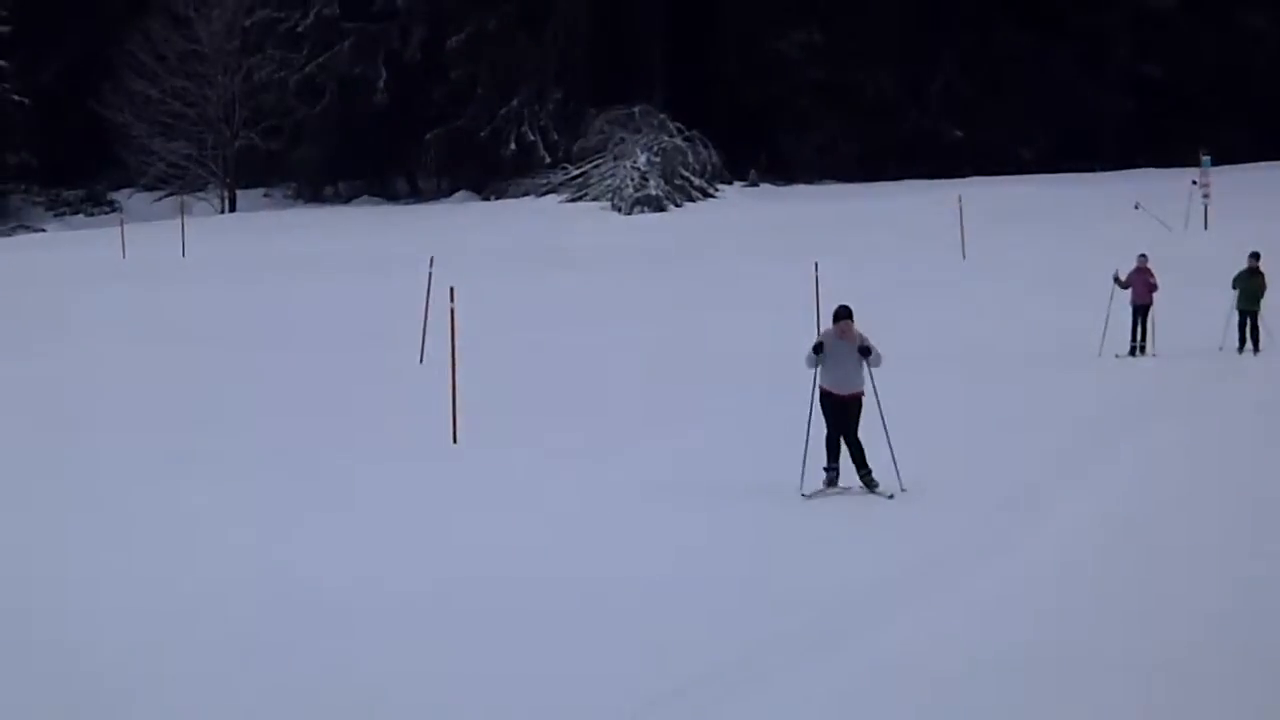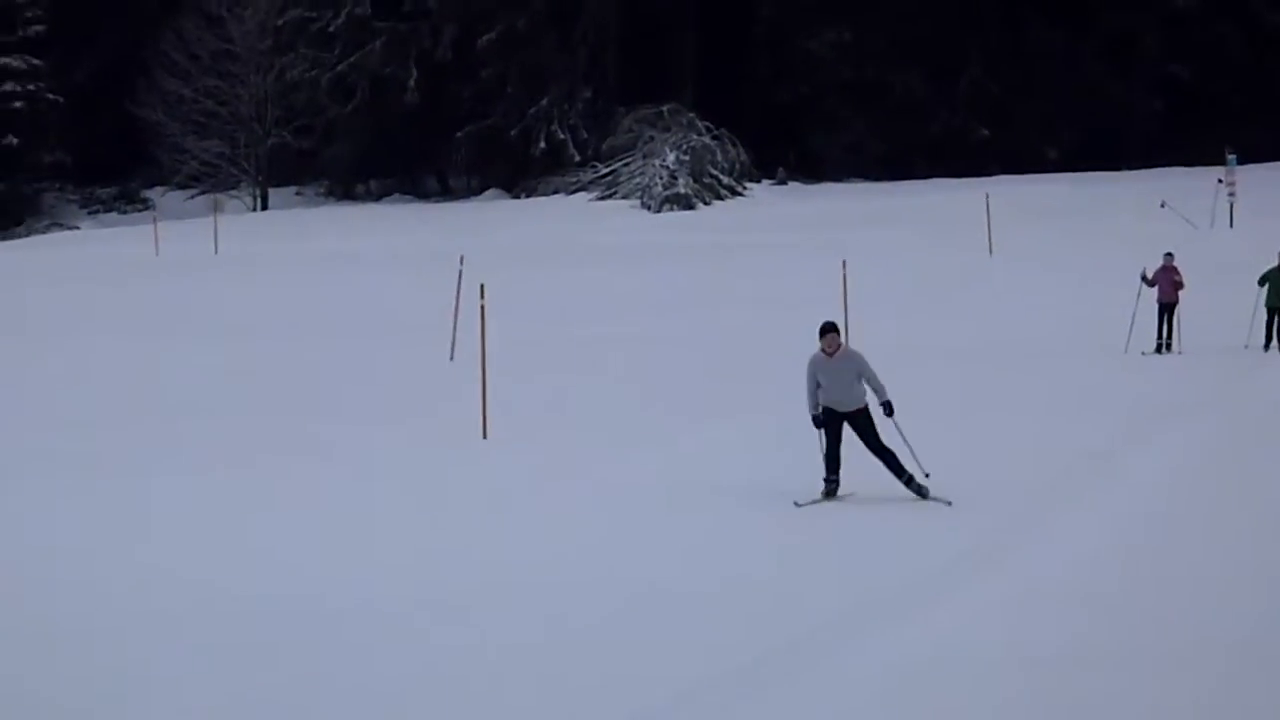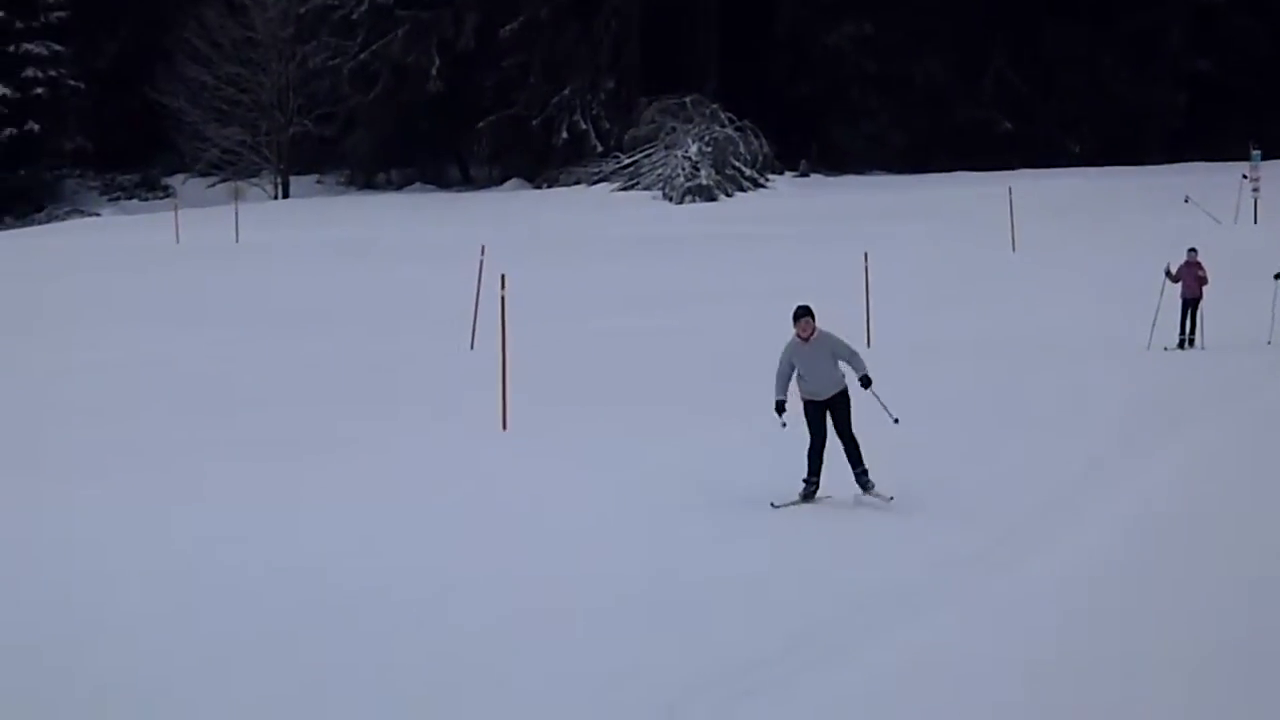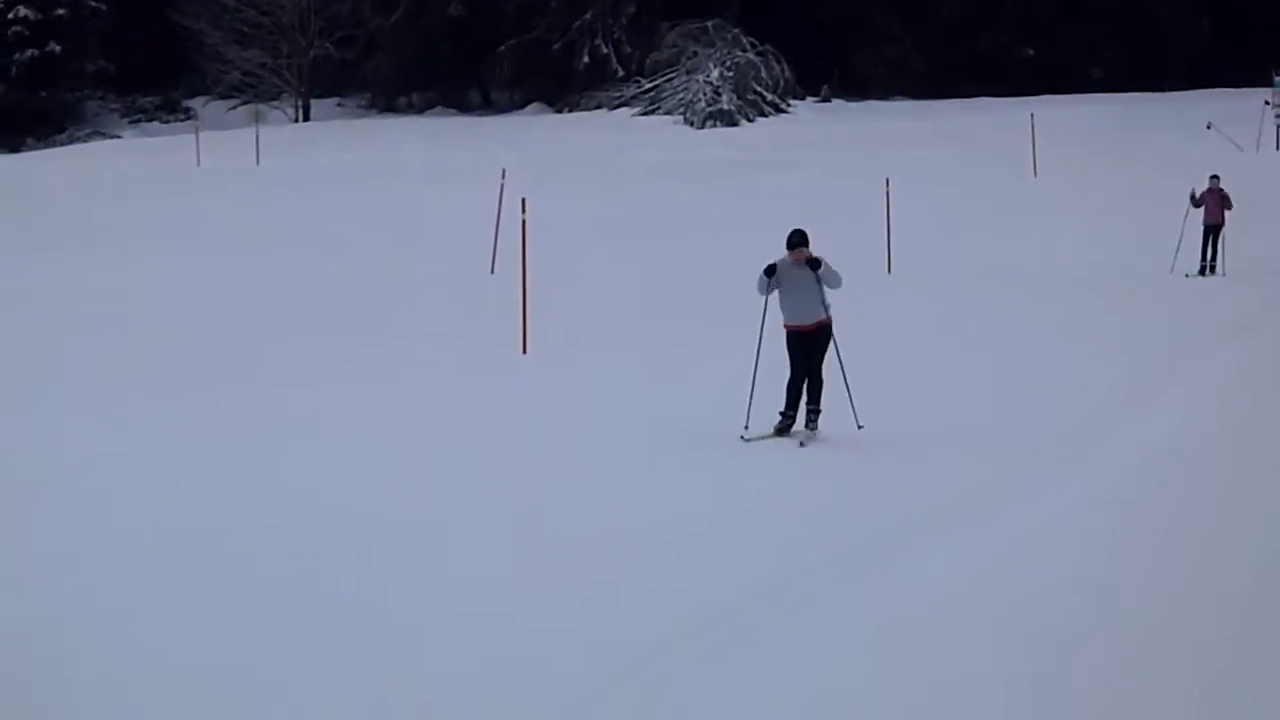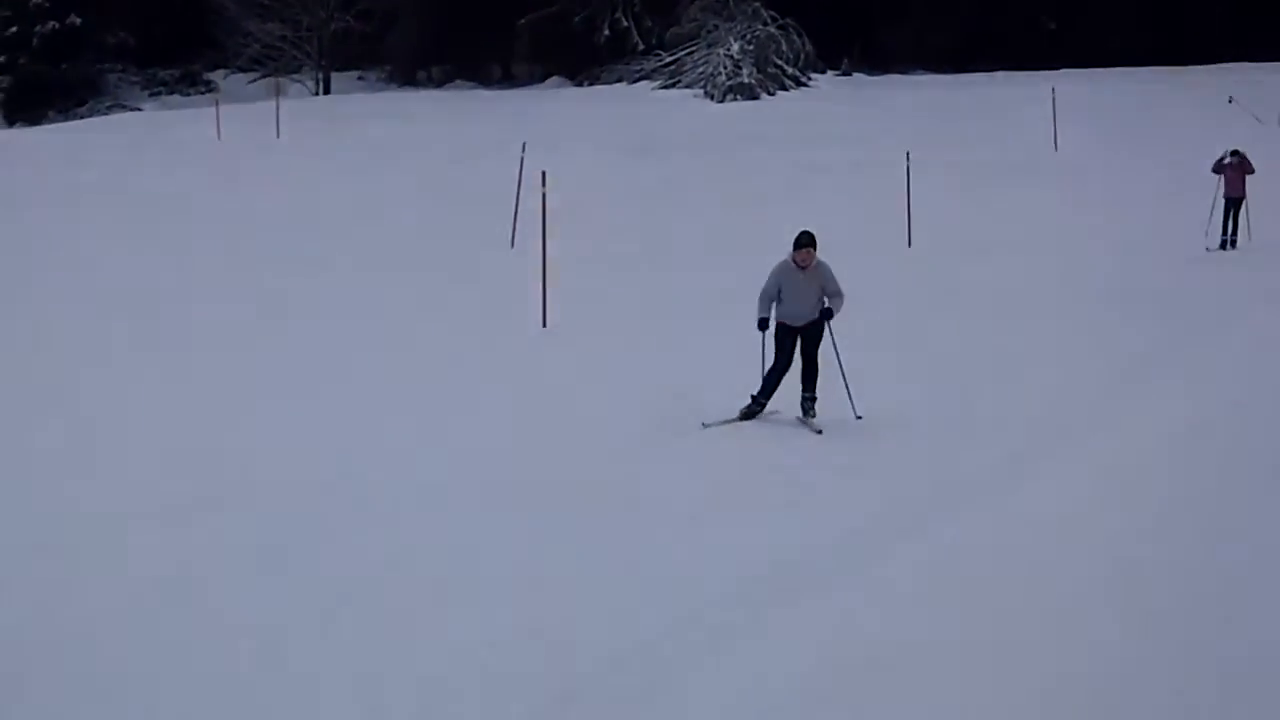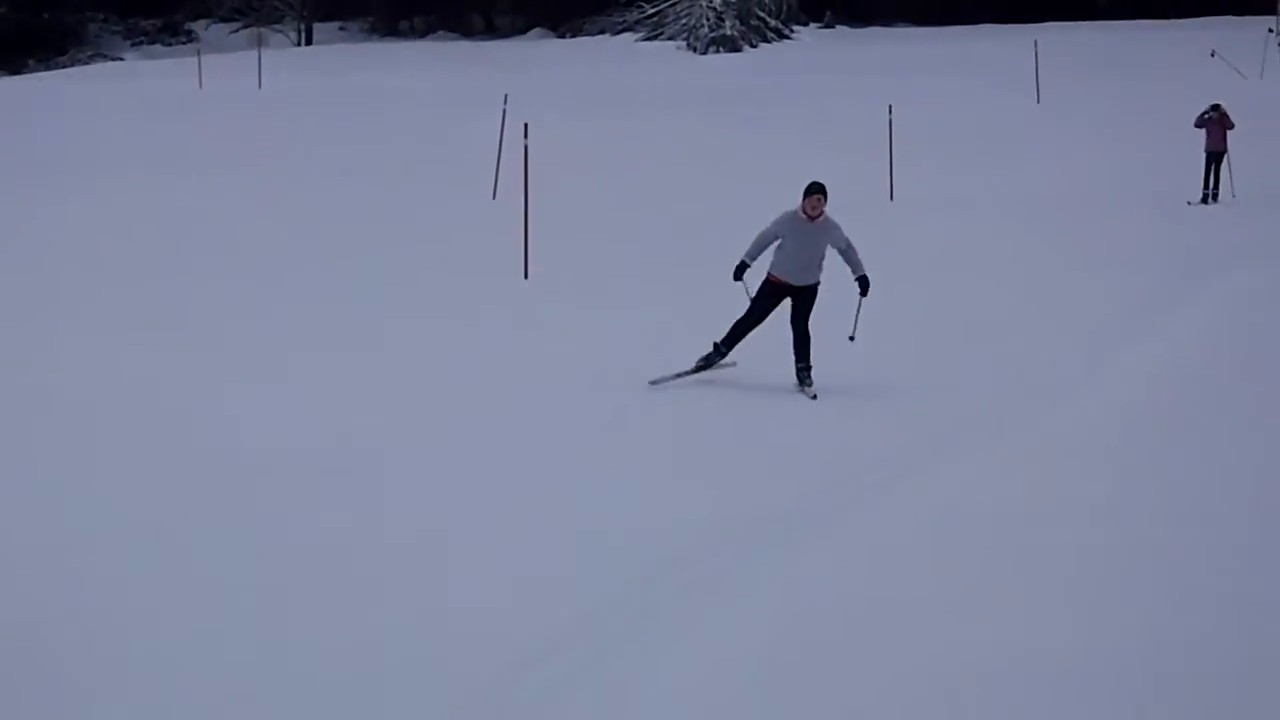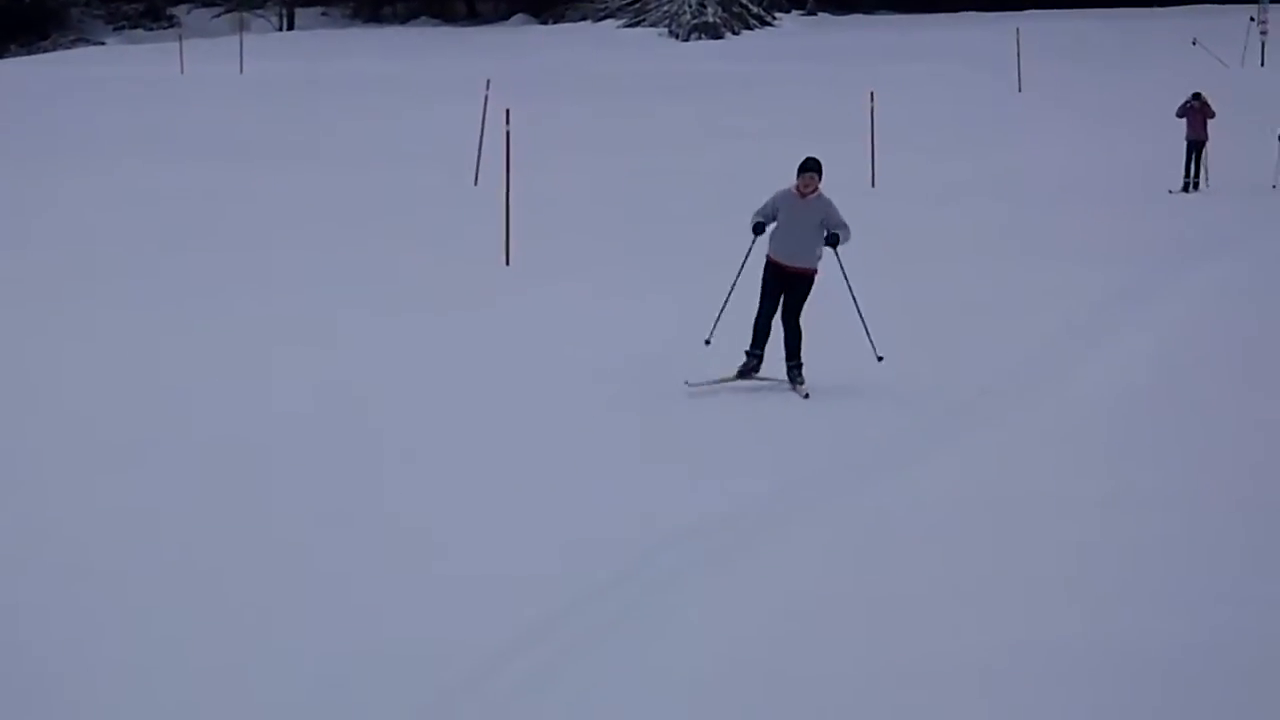
dt=0.3s
person 1, frame 1
left shoulder: (859, 339)
right shoulder: (825, 337)
left elbow: (877, 361)
right elbow: (811, 363)
left wrist: (869, 354)
right wrist: (815, 352)
left hip: (853, 394)
right hip: (829, 393)
left knee: (850, 435)
right knee: (833, 430)
person 1, frame 2
left shoulder: (853, 356)
right shoulder: (815, 361)
left elbow: (870, 378)
right elbow: (812, 388)
left wrist: (884, 399)
right wrist: (814, 412)
left hip: (858, 408)
right hip: (830, 410)
left knee: (876, 445)
right knee: (833, 443)
left ankle: (907, 479)
right ankle: (831, 483)
person 1, frame 3
left shoulder: (829, 340)
right shoulder: (792, 348)
left elbow: (851, 355)
right elbow: (782, 374)
left wrist: (863, 373)
right wrist: (780, 399)
left hip: (838, 394)
right hip: (811, 400)
left knee: (845, 434)
right knee: (817, 440)
left ankle: (861, 475)
right ankle: (812, 483)
person 1, frame 4
left shoulder: (815, 263)
right shoulder: (780, 267)
left elbow: (836, 282)
right elbow: (763, 290)
left wrist: (820, 267)
right wrist: (766, 274)
left hip: (820, 326)
right hip: (795, 329)
left knee: (814, 369)
right knee: (798, 372)
left ankle: (812, 413)
right ankle: (788, 416)
person 1, frame 5
left shoulder: (823, 270)
right shoulder: (782, 269)
left elbow: (837, 295)
right elbow: (766, 296)
left wrist: (830, 309)
right wrist: (763, 317)
left hip: (814, 321)
right hip: (786, 322)
left knee: (810, 357)
right knee: (781, 364)
left ankle: (808, 401)
right ankle: (757, 403)
person 1, frame 6
left shoulder: (830, 227)
right shoulder: (788, 219)
left elbow: (846, 248)
right elbow: (765, 237)
left wrist: (860, 274)
right wrist: (745, 261)
left hip: (807, 284)
right hip: (778, 279)
left knee: (799, 324)
right knee: (751, 318)
left ankle: (803, 370)
right ankle: (720, 351)
person 1, frame 7
left shoulder: (824, 205)
right shoulder: (782, 197)
left elbow: (844, 230)
right elbow: (764, 216)
left wrist: (836, 236)
right wrist: (758, 222)
left hip: (804, 271)
right hip: (775, 265)
left knee: (790, 317)
right knee: (765, 311)
left ankle: (794, 367)
right ankle: (754, 359)
